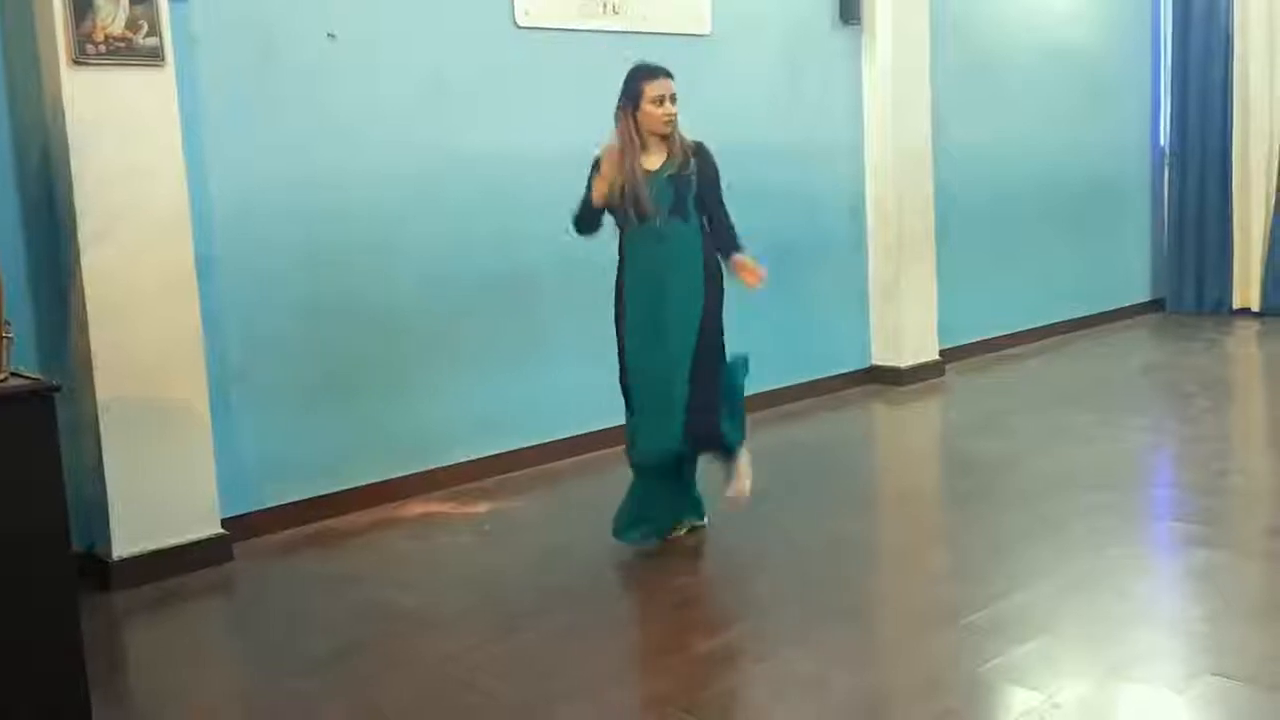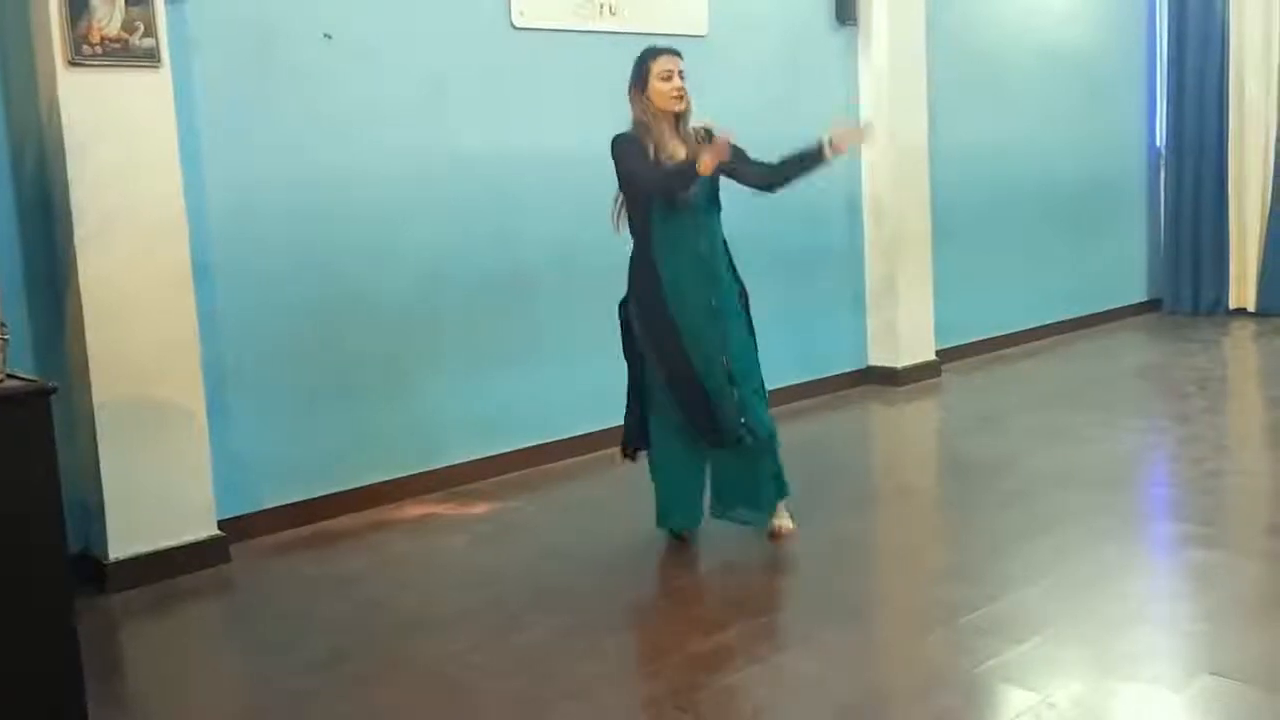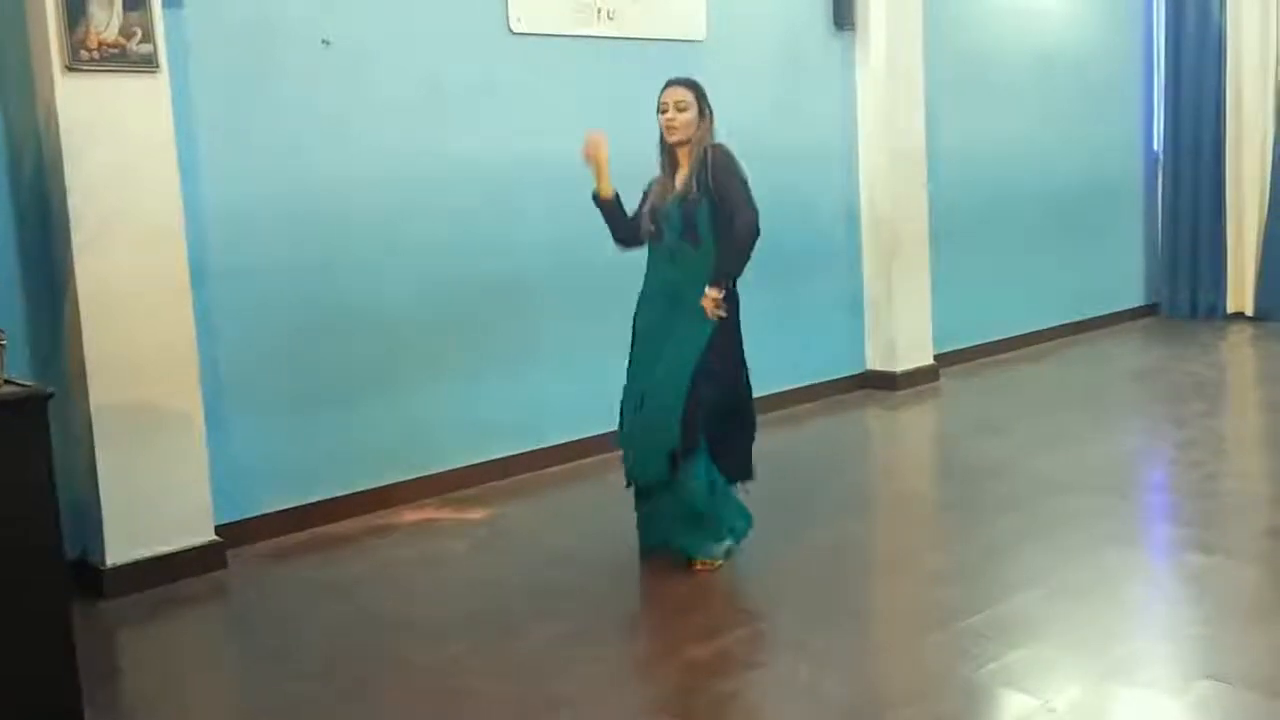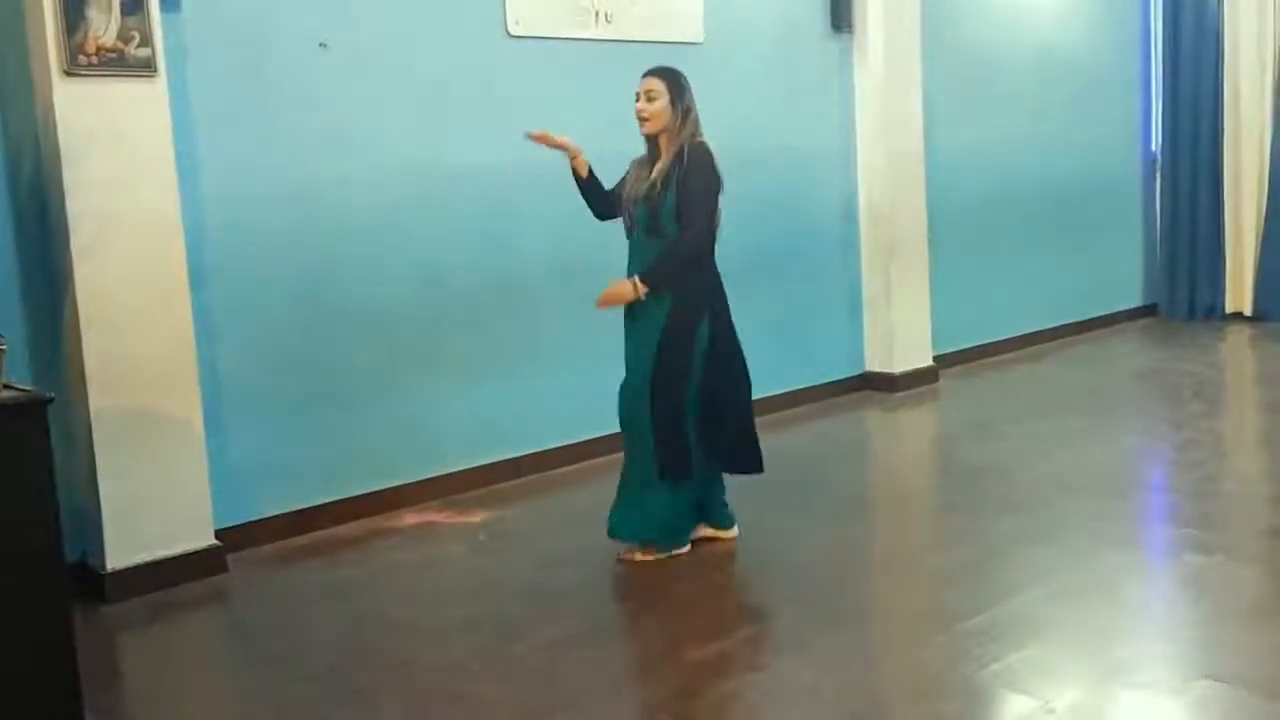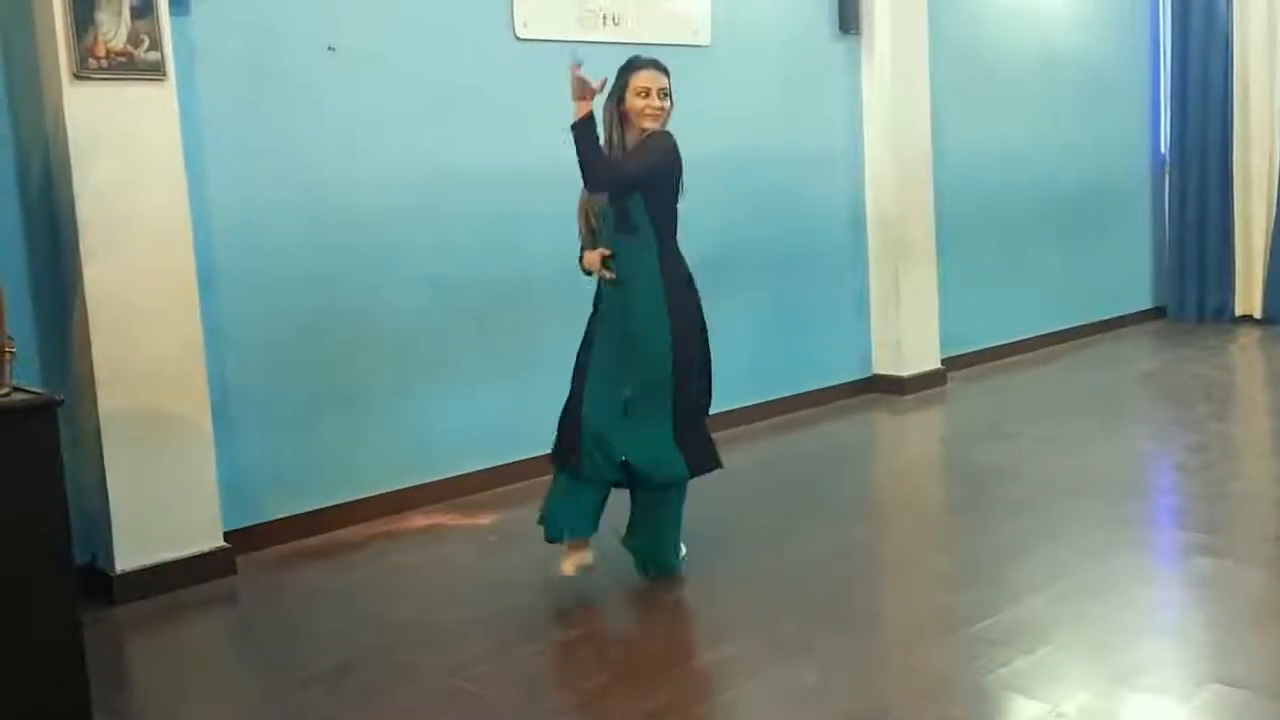
dt=1s
person 1, frame 1
left shoulder: (695, 156)
right shoulder: (612, 163)
left elbow: (716, 221)
right elbow: (584, 224)
left wrist: (736, 256)
right wrist: (603, 185)
left hip: (691, 284)
right hip: (639, 293)
left knee: (687, 389)
right knee: (650, 397)
left ankle: (733, 444)
right ankle: (672, 510)
person 1, frame 2
left shoulder: (704, 139)
right shoulder: (629, 146)
left elbow: (766, 176)
right elbow: (655, 190)
left wrist: (825, 148)
right wrist: (700, 166)
left hip: (715, 281)
right hip: (661, 288)
left knee: (737, 389)
right knee: (675, 395)
left ankle: (767, 501)
right ankle: (681, 511)
person 1, frame 3
left shoulder: (718, 161)
right shoulder: (659, 184)
left elbow: (747, 222)
right elbow: (629, 237)
left wrist: (720, 285)
right wrist: (603, 177)
left hip: (701, 314)
right hip: (657, 312)
left knee: (676, 420)
right knee: (649, 418)
left ankle: (717, 527)
right ankle: (676, 528)
person 1, frame 4
left shoulder: (695, 158)
right shoulder: (642, 169)
left elbow: (696, 236)
right elbow: (604, 208)
left wrist: (638, 283)
right wrist: (576, 157)
left hip: (685, 303)
right hip: (652, 305)
left knee: (662, 408)
right knee: (671, 409)
left ankle: (663, 531)
right ankle: (711, 517)
person 1, frame 5
left shoulder: (662, 150)
right shoulder: (616, 154)
left elbow: (601, 178)
left wrist: (583, 113)
right wrist: (587, 252)
left hip: (663, 301)
right hip: (615, 302)
left knee: (658, 421)
right knee: (595, 416)
left ankle: (660, 547)
right ankle: (576, 536)
